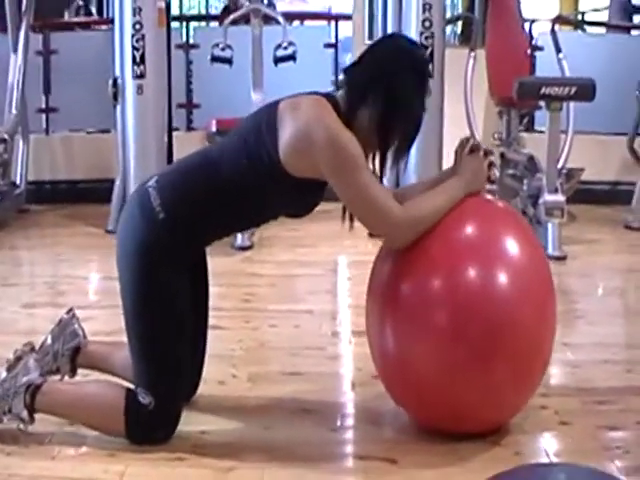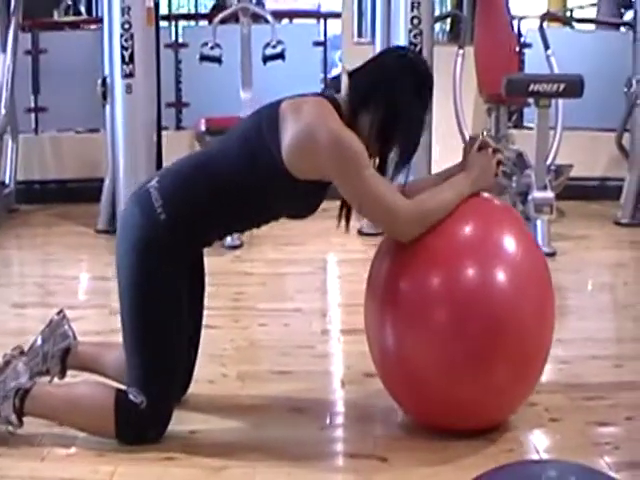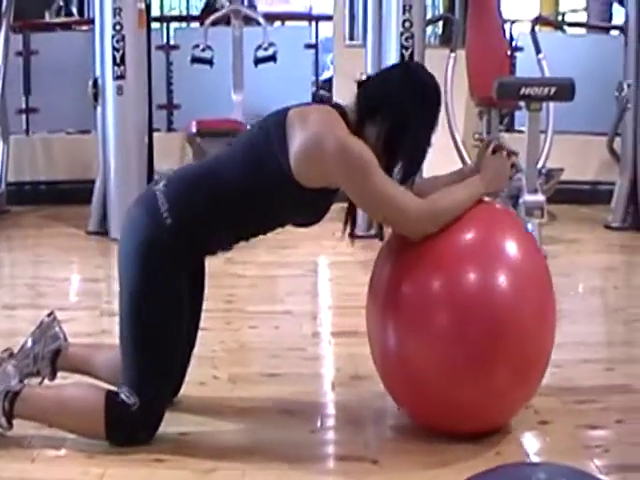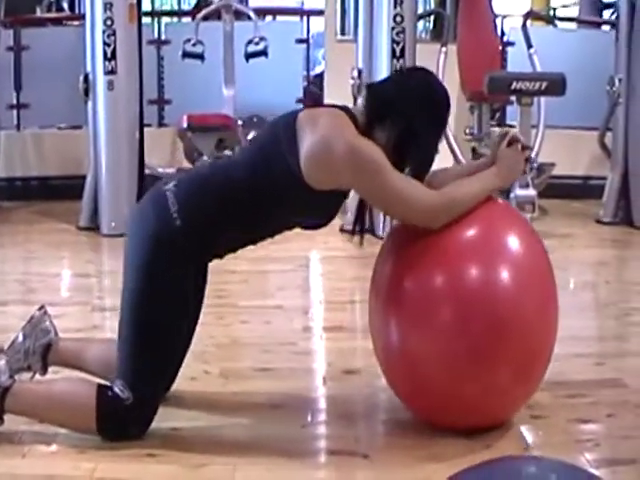
dt=0.3s
person 1, frame 1
left shoulder: (326, 117)
right shoulder: (324, 132)
left elbow: (381, 202)
right elbow: (395, 228)
left wrist: (450, 176)
right wrist: (462, 185)
left hip: (174, 229)
right hip: (156, 233)
left knee: (180, 384)
right knee: (154, 418)
left ankle: (73, 347)
person 1, frame 2
left shoulder: (328, 116)
right shoulder: (327, 134)
left elbow: (386, 199)
right elbow: (402, 223)
left wrist: (457, 172)
right wrist: (470, 182)
left hip: (173, 228)
right hip: (157, 233)
left knee: (170, 382)
right knee: (144, 418)
left ankle: (63, 349)
person 1, frame 3
left shoulder: (335, 124)
right shoulder: (335, 143)
left elbow: (400, 192)
right elbow: (414, 220)
left wrist: (472, 172)
right wrist: (484, 184)
left hip: (176, 230)
right hip: (161, 236)
left knee: (159, 384)
right knee: (134, 420)
left ankle: (54, 349)
person 1, frame 4
left shoulder: (344, 125)
right shoulder: (345, 147)
left elbow: (413, 186)
right elbow: (429, 210)
left wrist: (484, 163)
right wrist: (498, 177)
left hip: (180, 225)
right hip: (170, 235)
left knee: (149, 369)
right knee: (128, 413)
left ankle: (46, 345)
